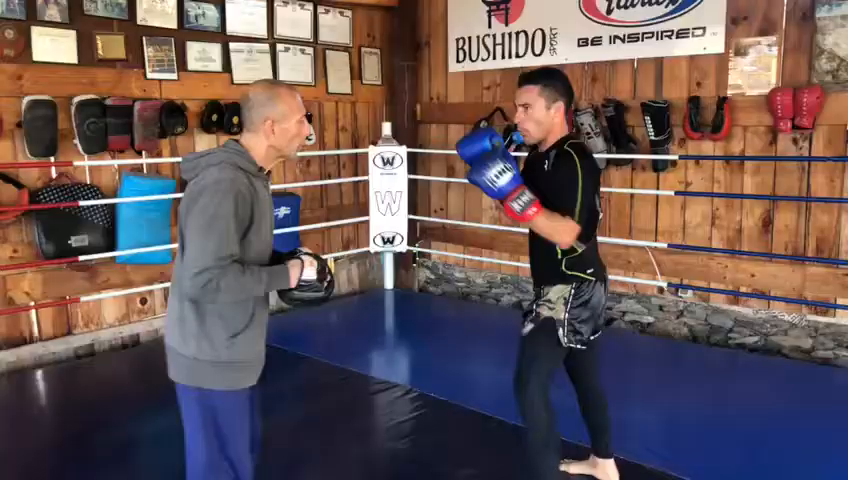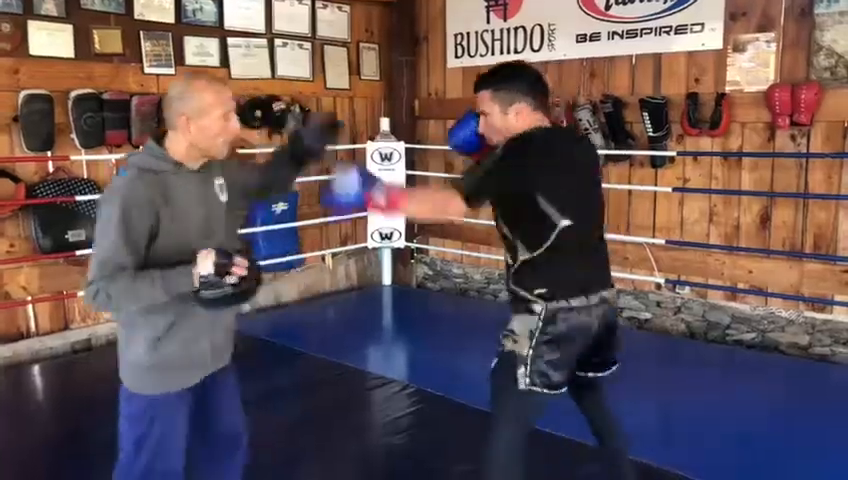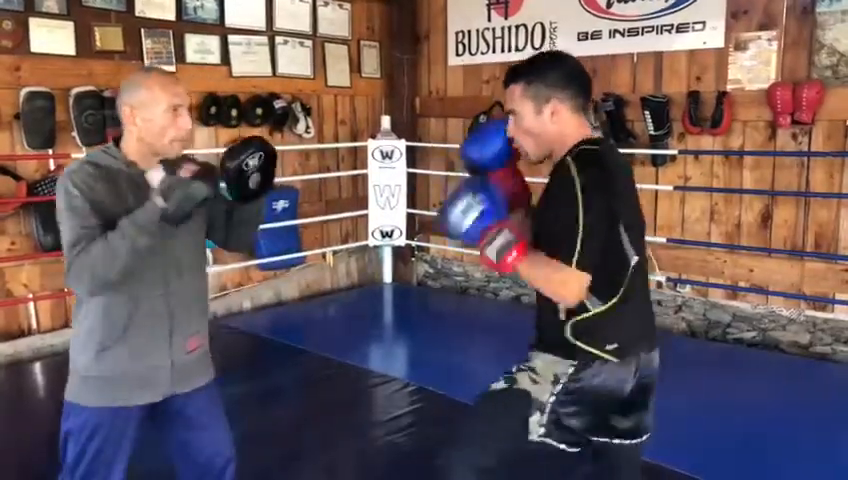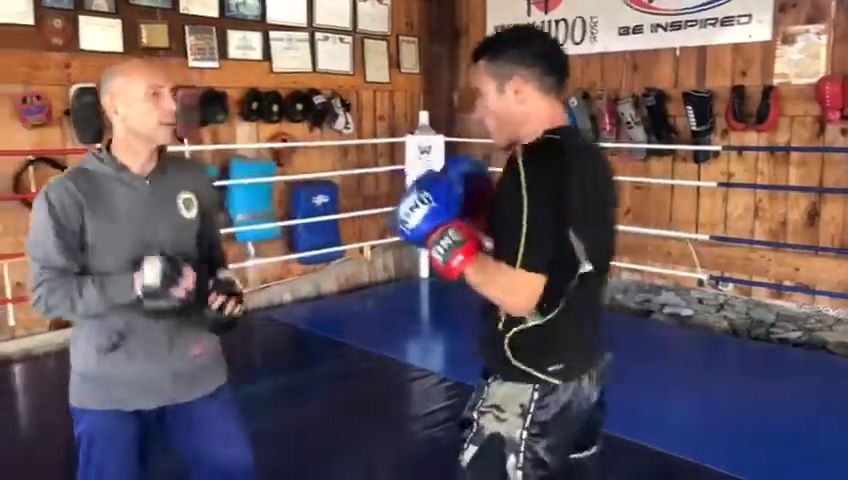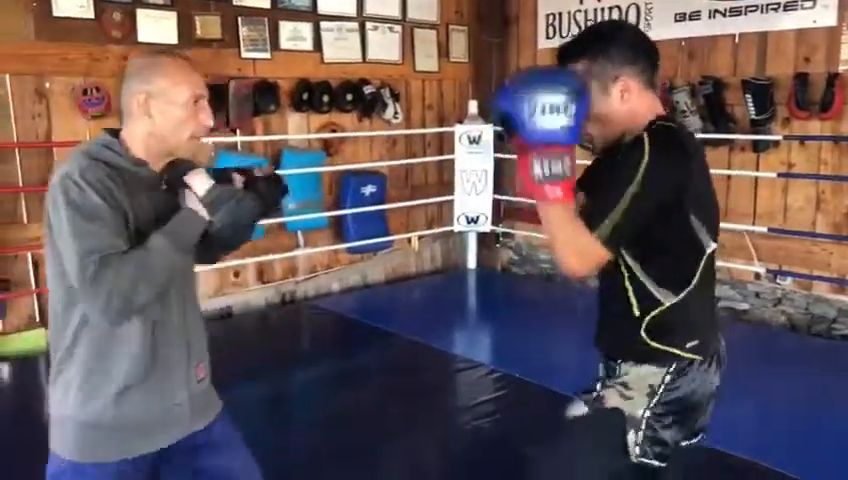
dt=0.7s
person 1, frame 1
left shoulder: (574, 160)
right shoulder: (541, 155)
left elbow: (565, 234)
right elbow: (527, 204)
left wrist: (514, 194)
right wrist: (487, 168)
left hip: (570, 288)
right hip: (578, 286)
left knee: (530, 382)
right knee: (582, 370)
person 1, frame 2
left shoulder: (518, 154)
right shoulder: (578, 146)
left elbow: (452, 205)
left wrist: (380, 196)
right wrist: (486, 160)
left hip: (548, 309)
right hip: (598, 301)
left knee: (509, 426)
right knee: (589, 394)
person 1, frame 3
left shoulder: (577, 173)
right shoulder: (606, 164)
left elbow: (567, 286)
left wrist: (499, 240)
left hip: (582, 364)
right hip: (635, 356)
person 1, frame 4
left shoulder: (533, 167)
right shoulder: (585, 158)
left elbow: (520, 295)
left wrist: (448, 238)
right wrist: (479, 219)
left hip: (532, 385)
right hip: (580, 370)
person 1, frame 5
left shoulder: (655, 154)
right shoulder: (629, 149)
left elbow: (578, 261)
right elbow: (589, 212)
left hip: (659, 368)
right hip: (688, 357)
person 2, frame 1
left shoulder: (250, 176)
right shoulder: (223, 184)
right elbow: (207, 279)
left wrist: (291, 263)
right wrist: (285, 276)
left hip: (232, 350)
right hip: (211, 356)
person 2, frame 2
left shoulder: (217, 168)
right shoulder: (134, 190)
left elbow: (265, 178)
right elbow: (103, 289)
left wrist: (301, 148)
right wrist: (189, 276)
left hip: (212, 348)
right hip: (160, 361)
left knee: (226, 441)
person 2, frame 3
left shoulder: (189, 177)
right shoulder: (83, 181)
left elbow: (238, 238)
right elbow: (88, 273)
right wrist: (159, 207)
left hip: (186, 361)
right hip: (110, 371)
person 2, frame 4
left shoulder: (193, 177)
right shoulder: (67, 193)
right elbow: (48, 293)
left wrist: (220, 285)
right wrist: (136, 283)
left hip: (192, 367)
right hip: (110, 382)
person 2, frame 5
left shoulder: (178, 179)
right shoulder: (83, 181)
left elbow: (206, 249)
right elbow: (108, 294)
left wrist: (243, 208)
right wrist: (196, 214)
left hip: (186, 395)
right hip: (106, 415)
